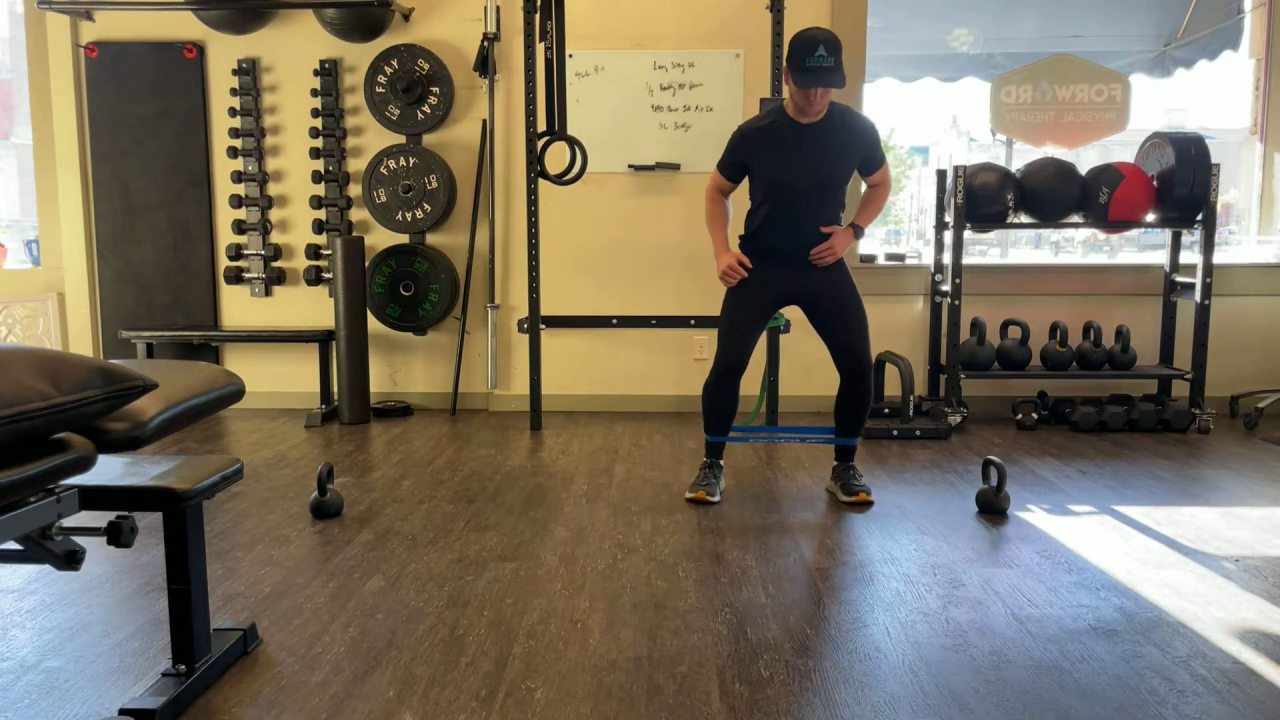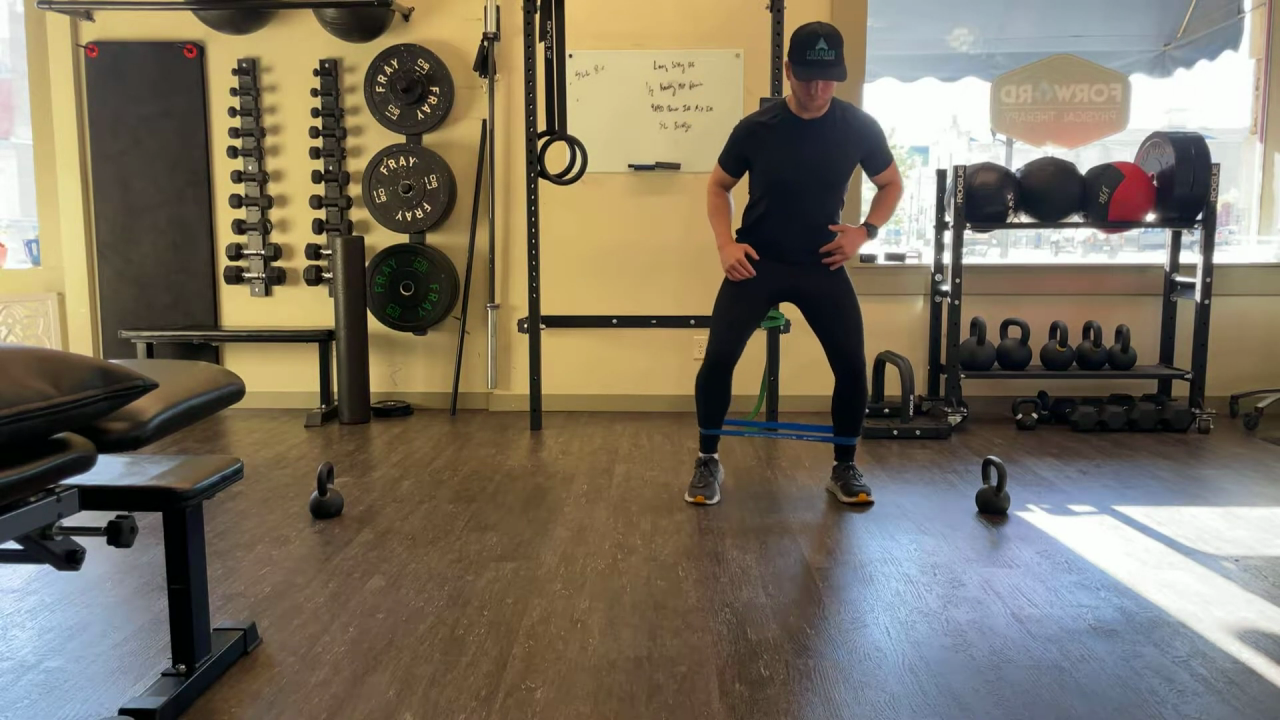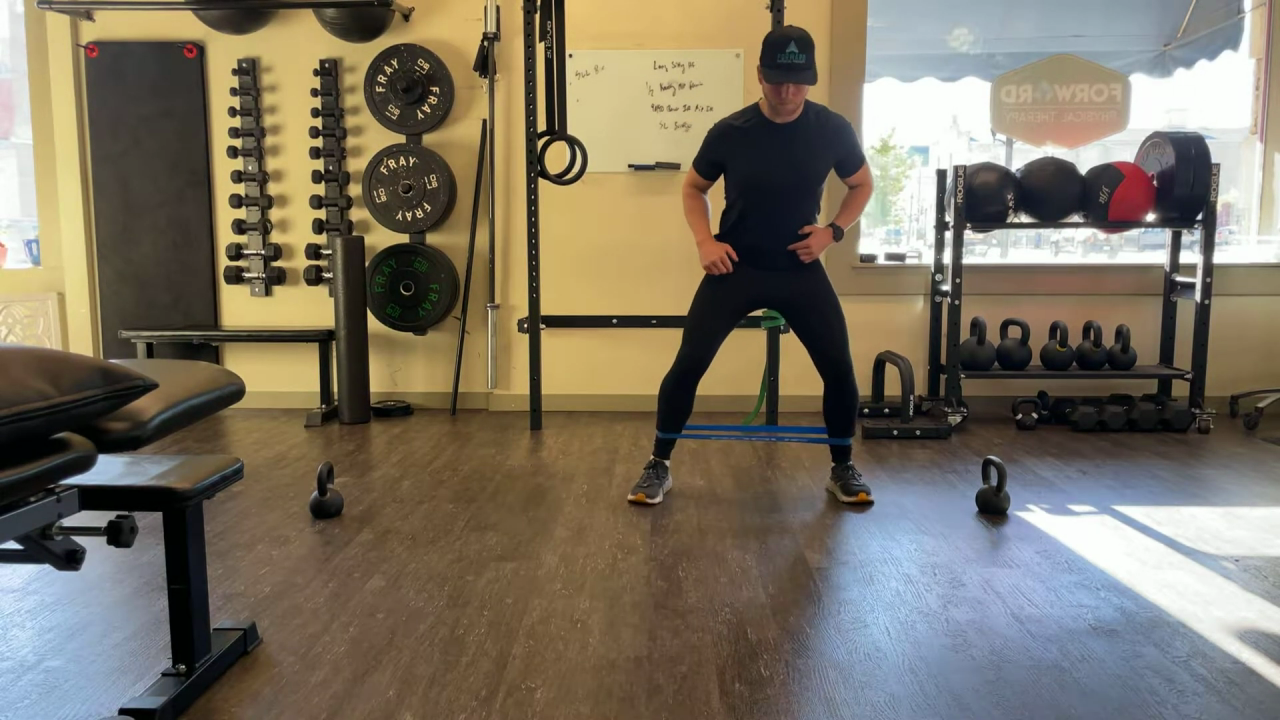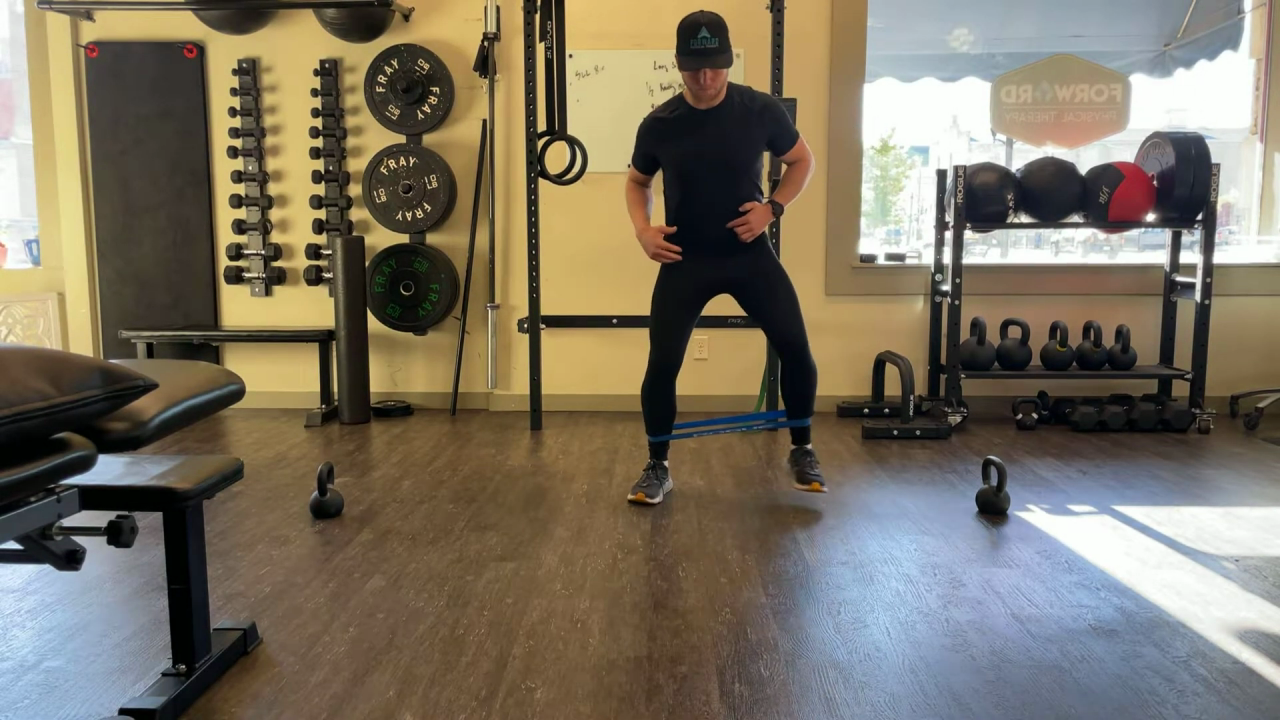
dt=0.5s
person 1, frame 1
left shoulder: (856, 130)
right shoulder: (754, 134)
left elbow: (881, 184)
right elbow: (717, 192)
left wrist: (853, 231)
right wrist: (722, 249)
left hip: (824, 266)
right hip: (759, 265)
left knee: (858, 364)
right knee: (728, 364)
left ankle: (844, 468)
right ankle: (712, 464)
person 1, frame 2
left shoulder: (859, 127)
right shoulder: (756, 128)
left elbow: (891, 184)
right elbow: (719, 186)
left wrist: (865, 230)
right wrist: (725, 243)
left hip: (823, 264)
right hip: (758, 262)
left knee: (852, 367)
right knee: (719, 356)
left ankle: (844, 468)
right ankle: (708, 460)
person 1, frame 3
left shoulder: (832, 129)
right shoulder: (729, 133)
left elbow: (863, 185)
right elbow: (693, 188)
left wrist: (834, 231)
right wrist: (705, 240)
left hip: (801, 270)
right hip: (735, 268)
left knee: (839, 367)
right knee: (689, 364)
left ankle: (842, 469)
right ankle: (659, 465)
person 1, frame 4
left shoulder: (760, 109)
right shoulder: (658, 124)
left elbow: (803, 161)
right elbow: (637, 182)
left wrist: (772, 207)
right wrist: (643, 226)
left hip: (749, 252)
right hip: (685, 259)
left knee: (795, 346)
right knee: (662, 364)
left ankle: (801, 450)
right ankle: (657, 466)
